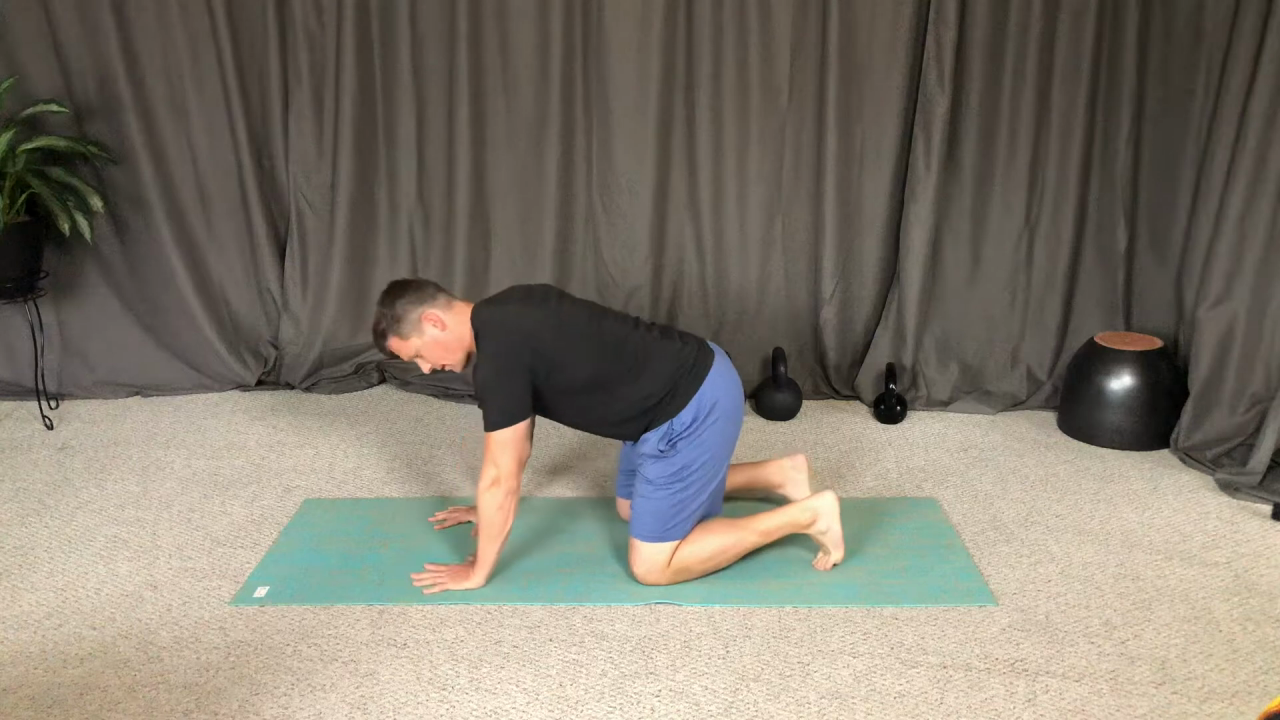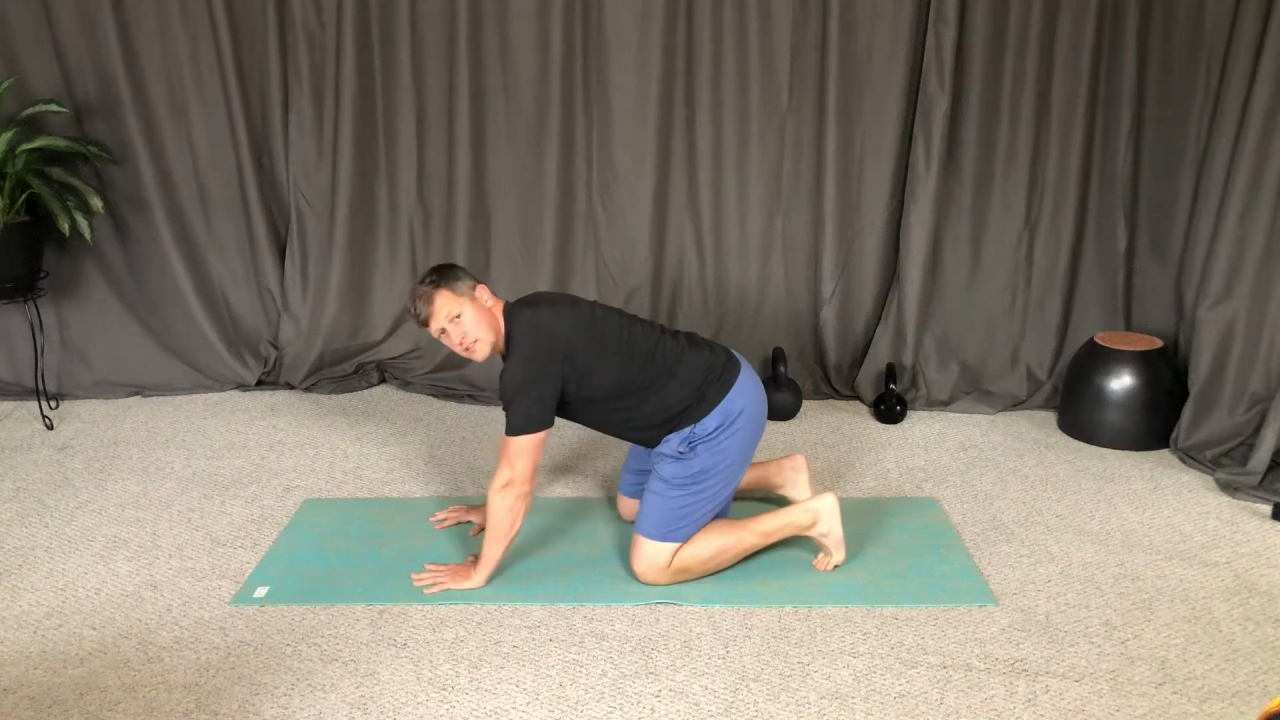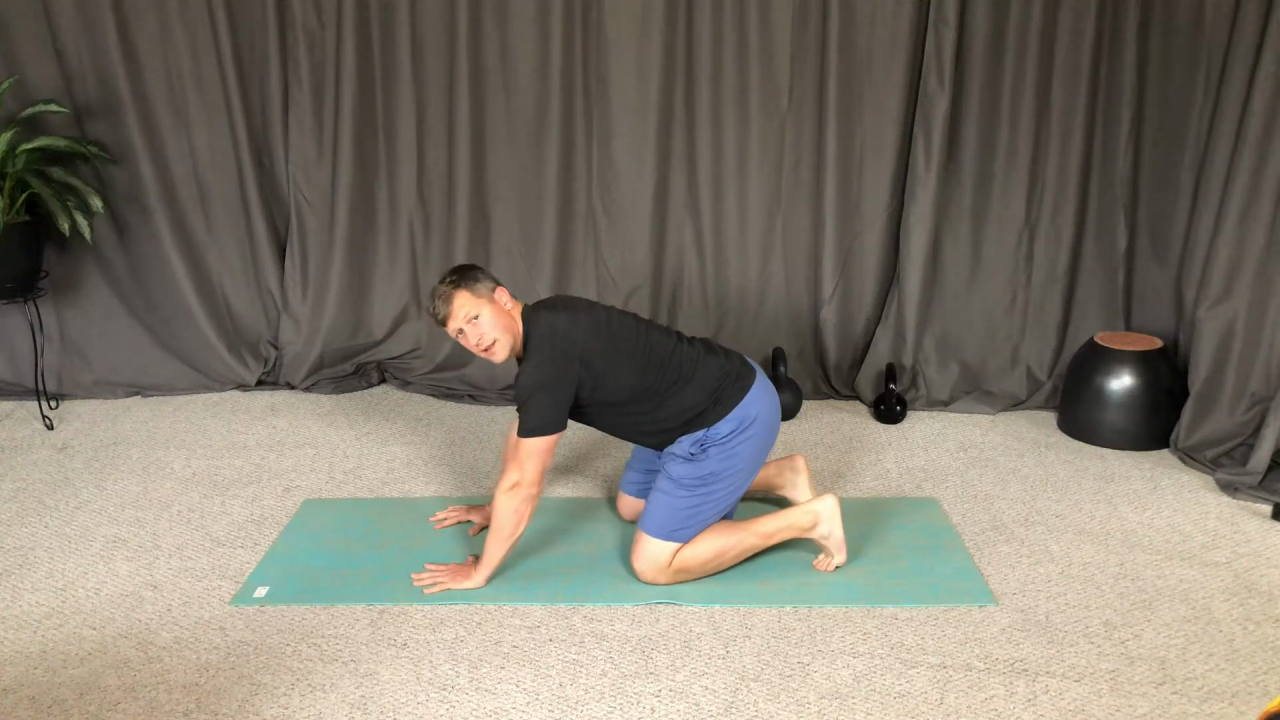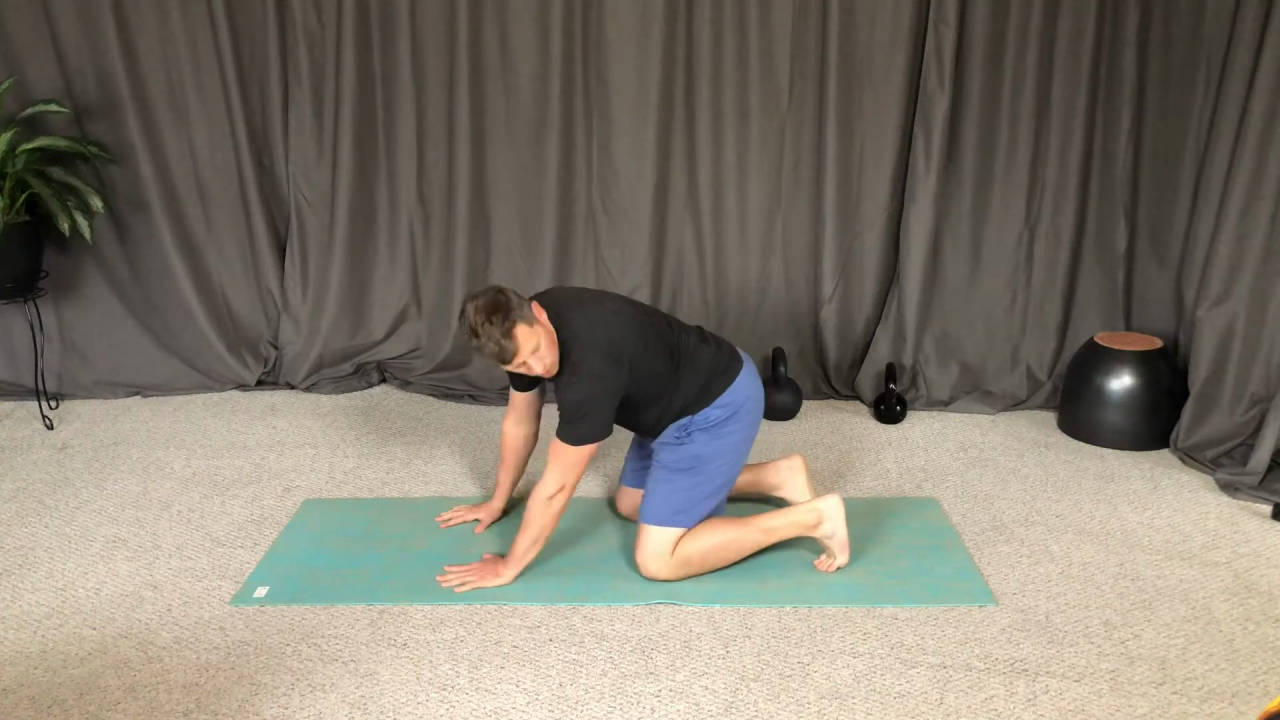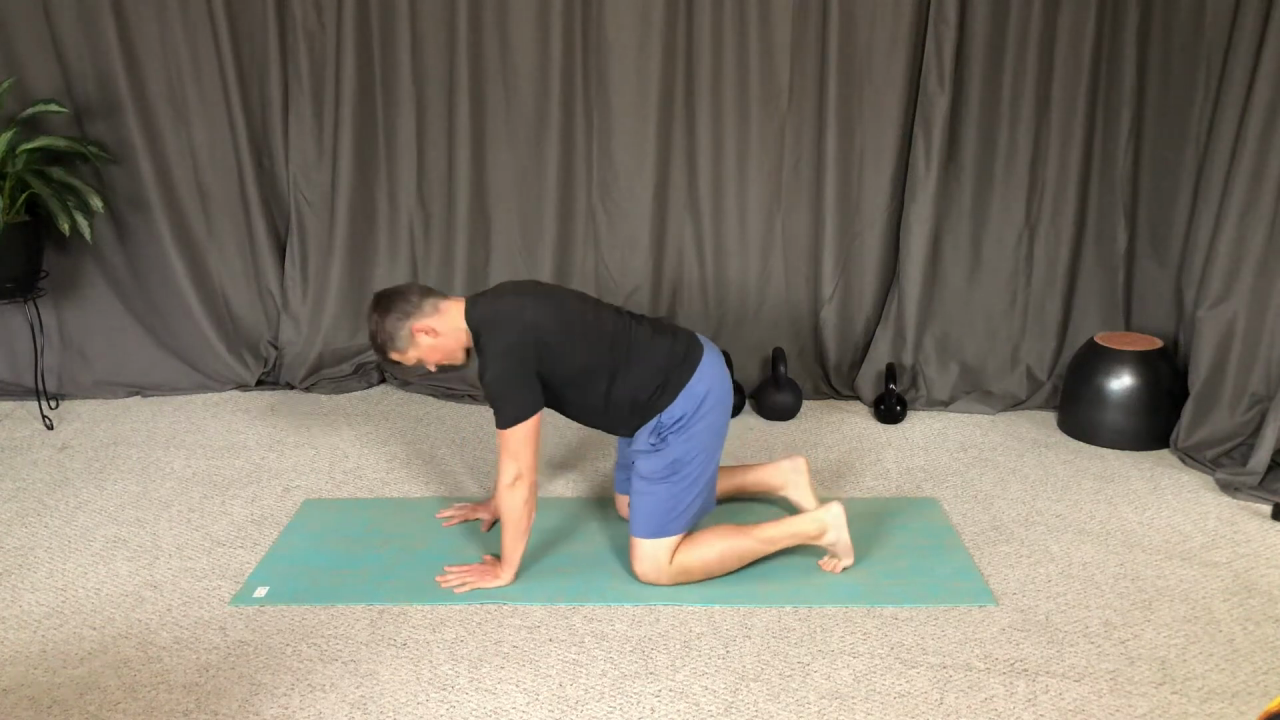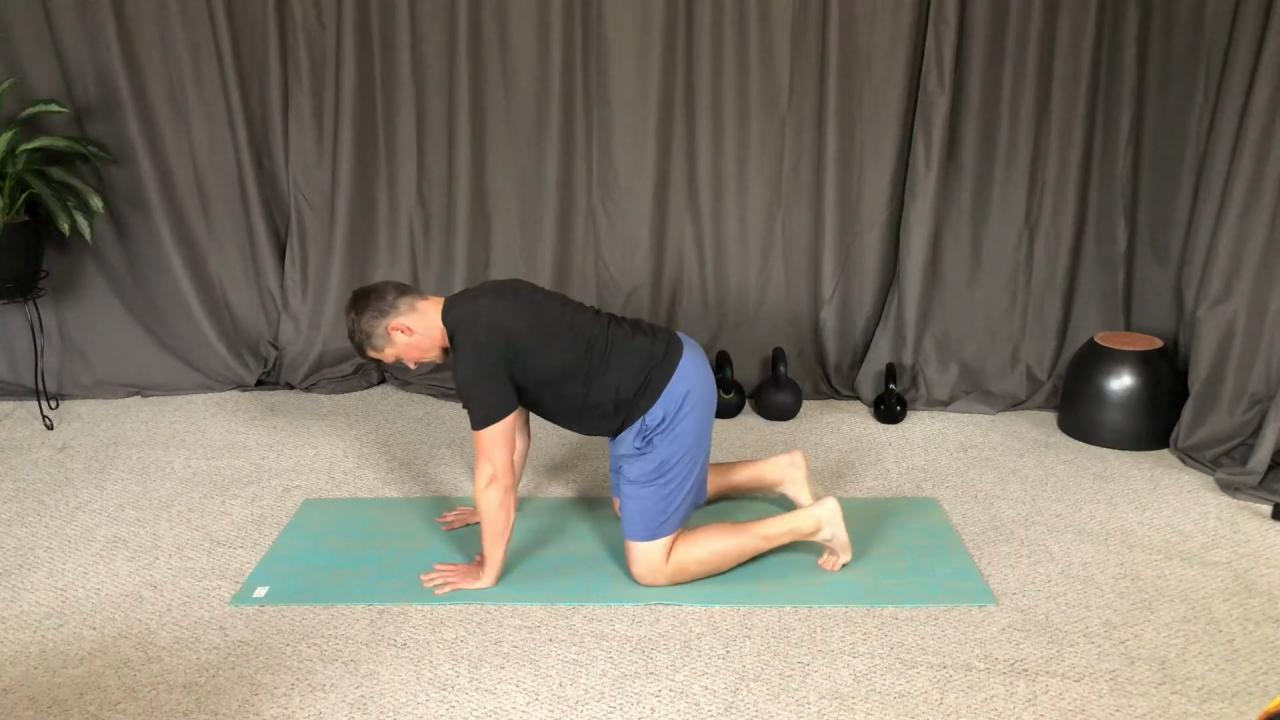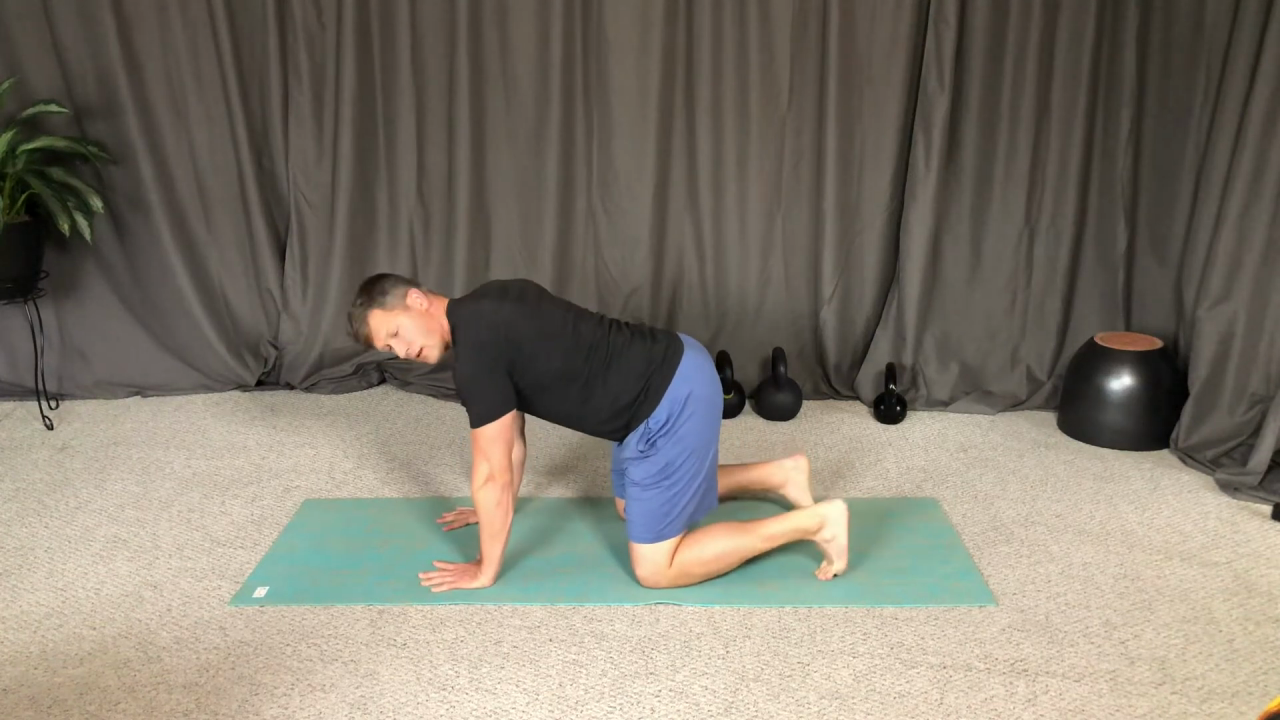
dt=0.7s
person 1, frame 1
left shoulder: (498, 354)
right shoulder: (504, 318)
left elbow: (501, 478)
right elbow: (517, 434)
left wrist: (478, 571)
right wrist: (492, 510)
left hip: (694, 406)
right hip: (694, 380)
left knee: (652, 565)
right knee: (632, 508)
left ankle: (807, 514)
right ankle: (779, 474)
person 1, frame 2
left shoulder: (530, 355)
right shoulder: (528, 322)
left elbow: (515, 481)
right elbow: (522, 433)
left wrist: (478, 572)
right wrist: (494, 509)
left hip: (718, 413)
right hip: (711, 387)
left knee: (653, 564)
right knee: (631, 507)
left ankle: (808, 517)
right ankle: (781, 475)
person 1, frame 3
left shoulder: (547, 358)
right shoulder: (543, 327)
left elbow: (523, 483)
right elbow: (525, 429)
left wrist: (479, 572)
right wrist: (493, 508)
left hip: (732, 420)
right hip: (713, 400)
left knee: (653, 565)
right knee: (631, 507)
left ankle: (809, 518)
right ankle: (780, 475)
person 1, frame 4
left shoulder: (591, 366)
right shoulder: (524, 336)
left elbow: (557, 486)
right elbow: (519, 420)
left wrist: (507, 567)
right wrist: (497, 502)
left hip: (720, 403)
right hip: (684, 394)
left knee: (657, 559)
right knee: (630, 505)
left ankle: (814, 517)
right ankle: (779, 475)
person 1, frame 5
left shoulder: (501, 351)
right shoulder: (497, 312)
left elbow: (519, 474)
right elbow: (522, 428)
left wrist: (506, 571)
right wrist: (500, 502)
left hip: (685, 398)
right hip: (682, 373)
left knee: (654, 564)
right knee: (631, 505)
left ankle: (815, 525)
right ankle: (780, 477)
person 1, frame 6
left shoulder: (476, 349)
right shoulder: (476, 313)
left elbow: (494, 474)
right elbow: (516, 427)
left wrist: (487, 572)
right wrist: (498, 506)
left hip: (667, 398)
right hip: (668, 369)
left knee: (651, 566)
right knee: (630, 506)
left ankle: (810, 522)
right ankle: (776, 472)
person 1, frame 7
left shoulder: (476, 351)
right shoulder: (484, 312)
left elbow: (491, 474)
right elbow: (511, 433)
left wrist: (485, 570)
right wrist: (499, 507)
left hip: (673, 400)
right hip: (675, 369)
left knee: (656, 568)
right knee: (631, 507)
left ankle: (814, 521)
right ankle: (781, 475)
